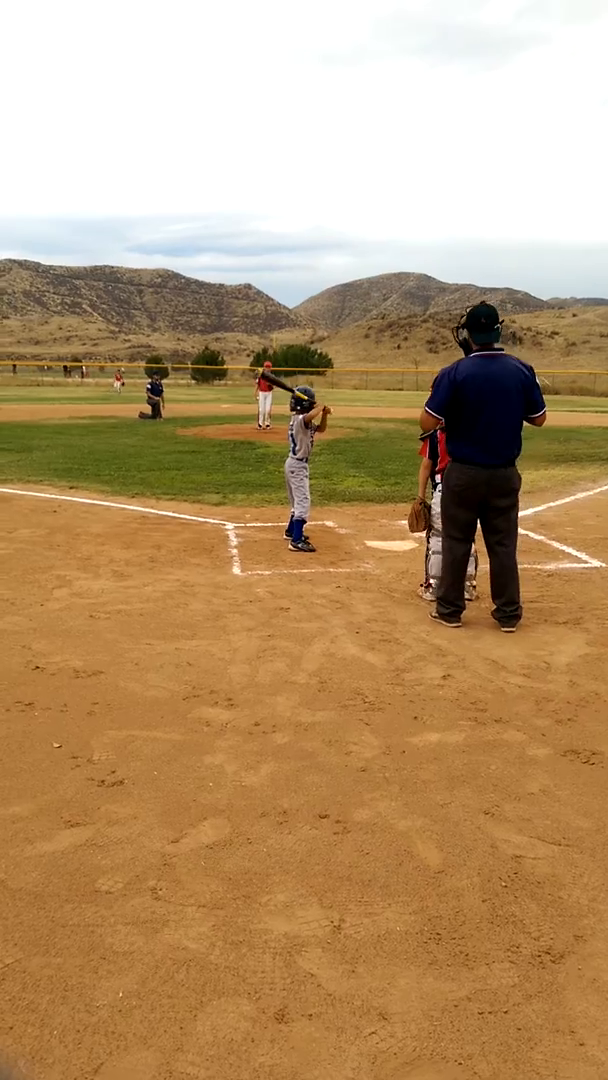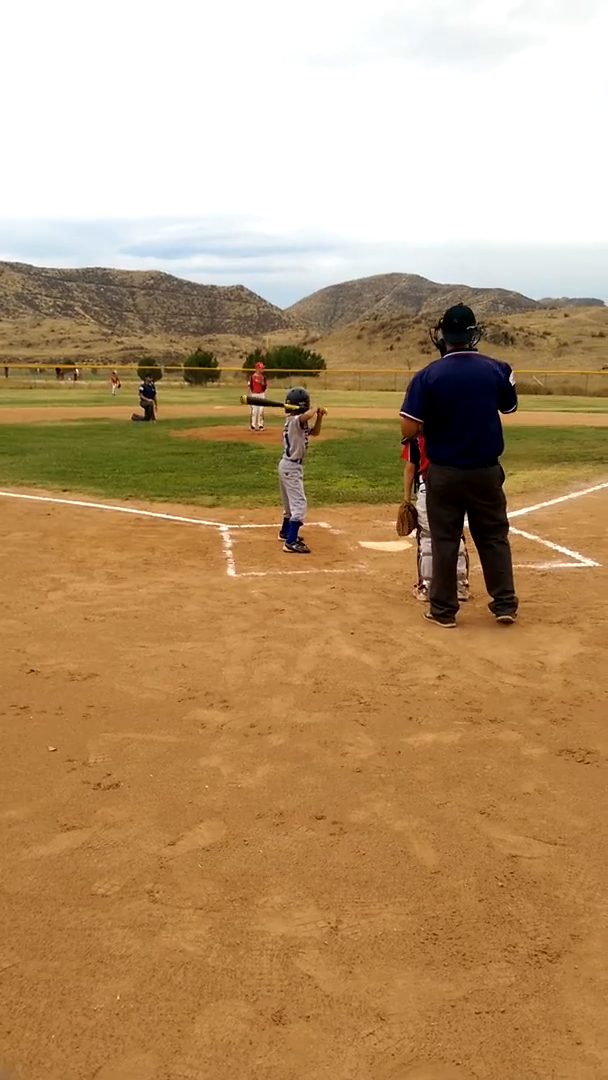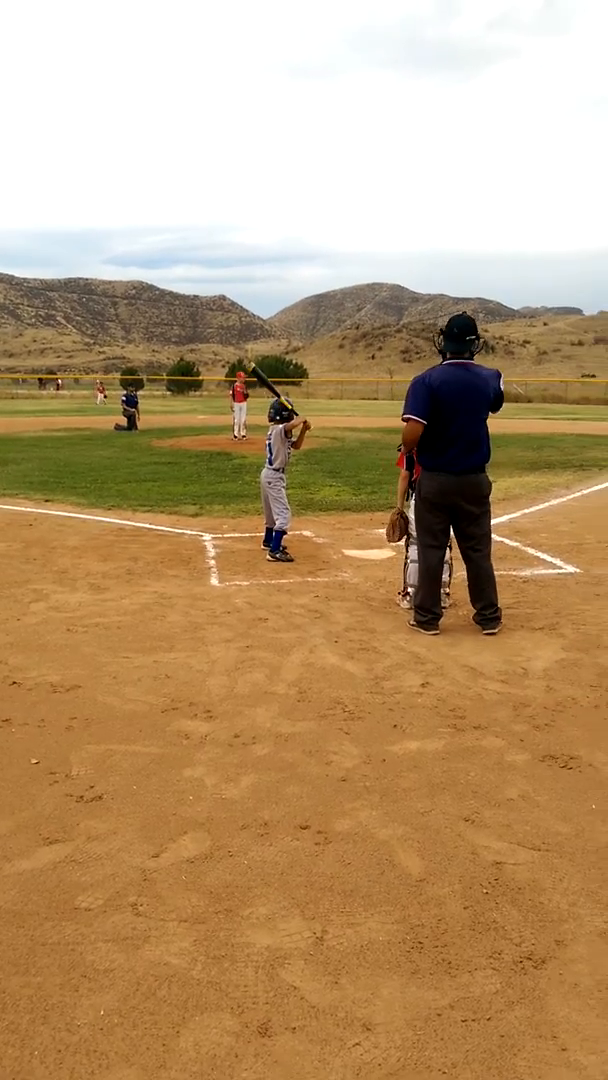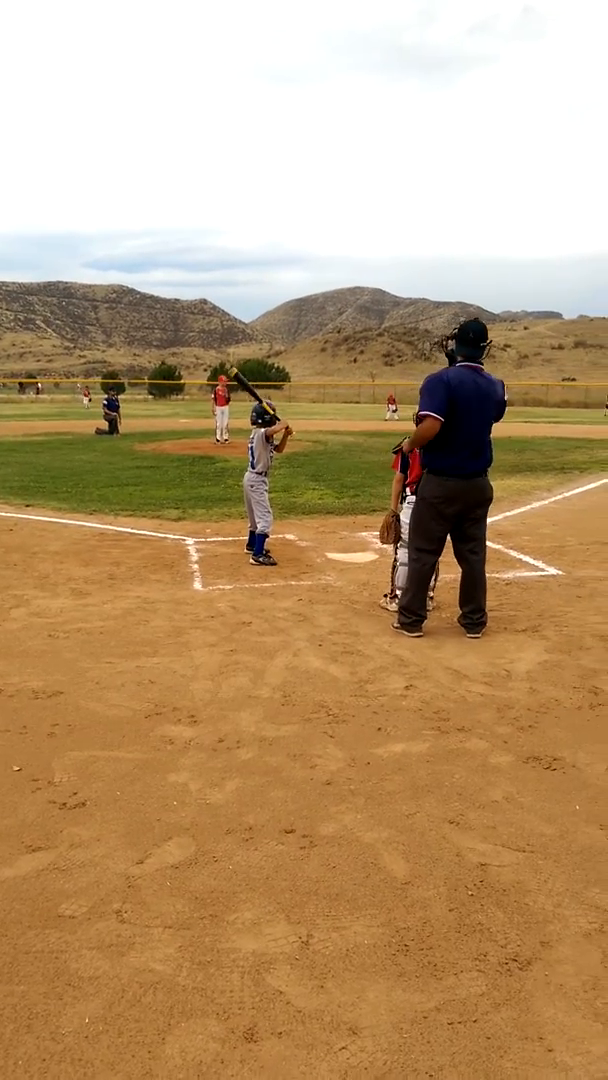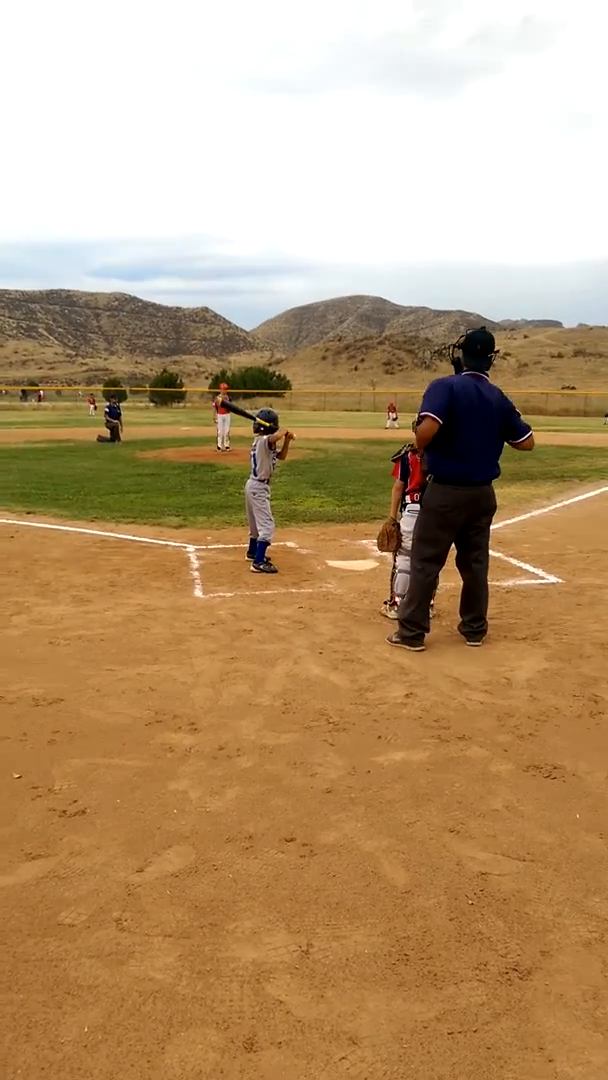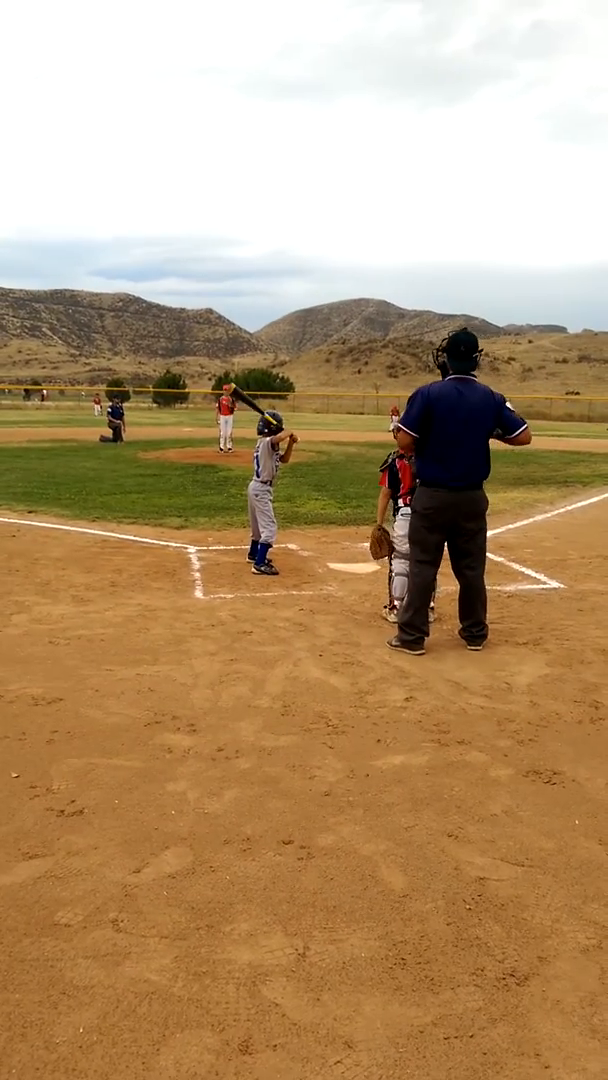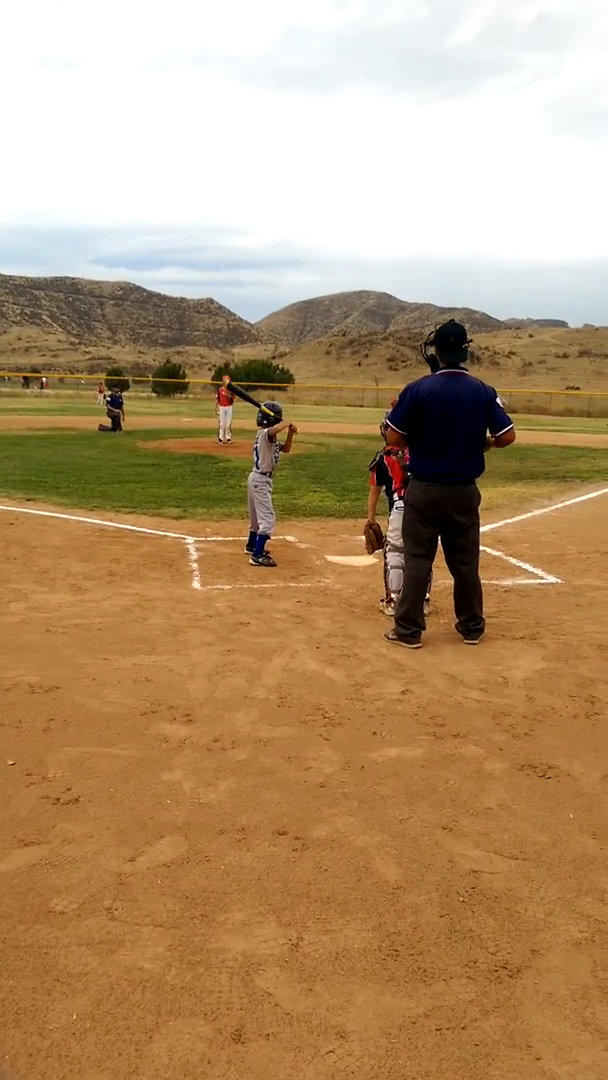
dt=0.4s
person 1, frame 1
left shoulder: (455, 373)
right shoulder: (522, 371)
left elbow: (427, 423)
right elbow: (539, 419)
left hip: (463, 473)
right hip: (504, 473)
left knee: (456, 542)
right knee: (503, 545)
left ankle: (449, 609)
right ankle: (508, 613)
person 1, frame 2
left shoulder: (428, 376)
right shoulder: (497, 369)
left elbow: (408, 429)
right elbow: (510, 408)
left hip: (445, 474)
right hip: (486, 472)
left knee: (445, 542)
right knee: (494, 538)
left ankle: (443, 610)
right ankle: (505, 603)
person 1, frame 3
left shoulder: (428, 380)
right shoulder: (489, 379)
left elbow: (412, 432)
left wrist: (408, 449)
left hip: (435, 480)
right hip: (474, 480)
left knee: (431, 549)
right knee: (478, 550)
left ankle: (427, 617)
right ankle: (489, 616)
person 1, frame 4
left shoulder: (441, 380)
right shoulder: (495, 386)
left elbow: (430, 428)
left wrist: (409, 444)
left hip: (440, 483)
right hip: (477, 483)
left knee: (424, 553)
right knee: (473, 553)
left ankle: (411, 619)
right ankle: (474, 620)
person 1, frame 5
left shoulder: (445, 386)
right shoulder: (499, 398)
left elbow: (427, 430)
right elbow: (526, 442)
left wrist: (419, 448)
left hip: (446, 491)
right hip: (482, 492)
left knee: (425, 561)
right knee: (475, 562)
left ankle: (411, 632)
right ankle: (474, 628)
person 1, frame 6
left shoulder: (428, 394)
right shoulder: (491, 398)
left elbow: (404, 442)
right elbow: (523, 436)
left wrist: (426, 447)
left hip: (433, 495)
right hip: (472, 497)
left knee: (423, 566)
right knee: (471, 567)
left ankle: (412, 636)
right ankle: (474, 632)
person 1, frame 7
left shoulder: (418, 390)
right shoulder: (483, 392)
left elbow: (394, 439)
right elbow: (507, 436)
right wrist: (486, 442)
left hip: (425, 490)
right hip: (464, 491)
left knee: (417, 560)
right knee: (465, 561)
left ankle: (408, 630)
right ankle: (471, 627)
